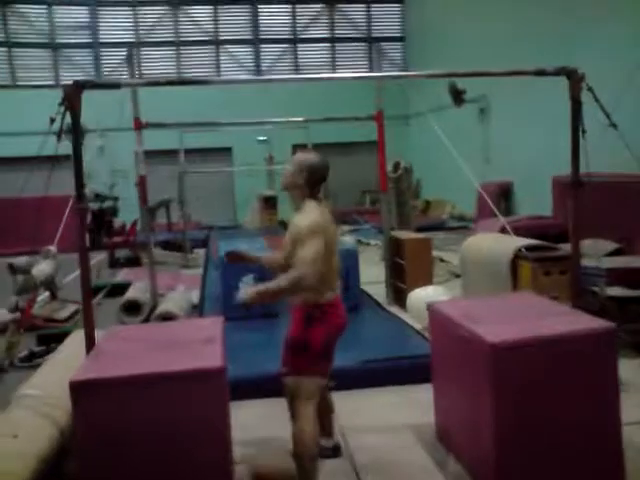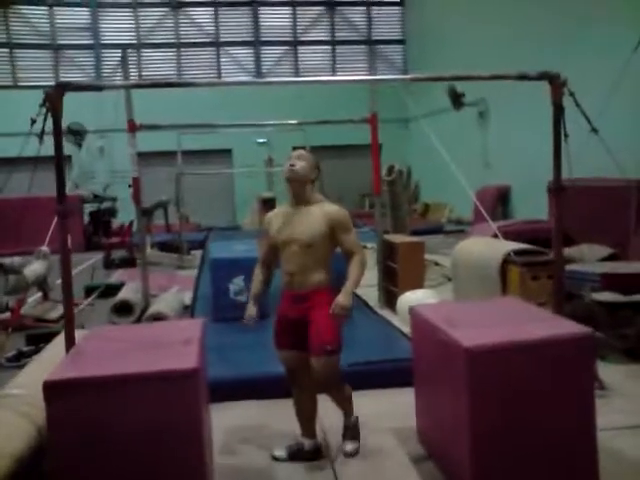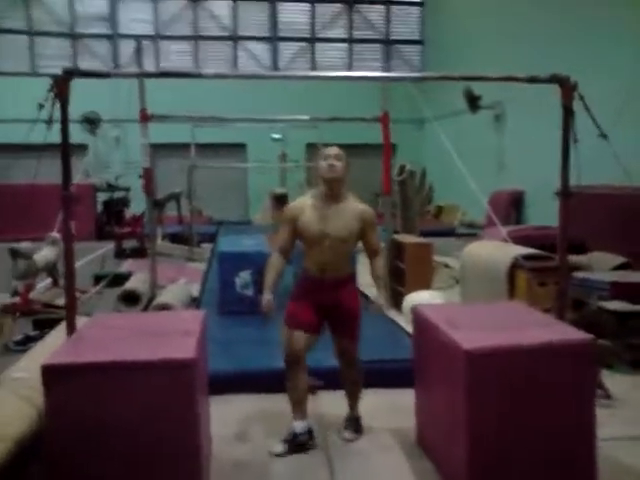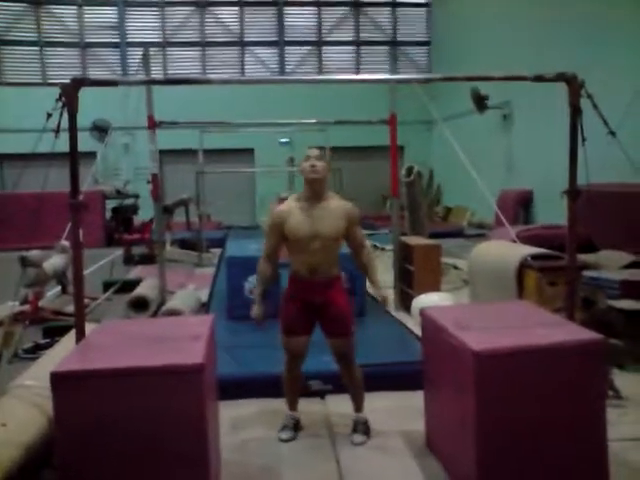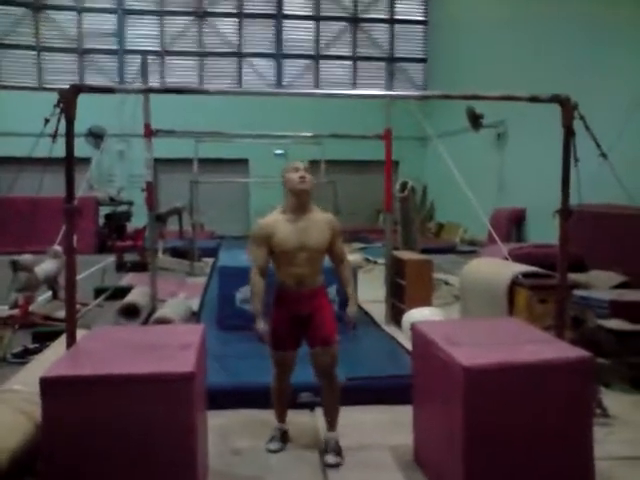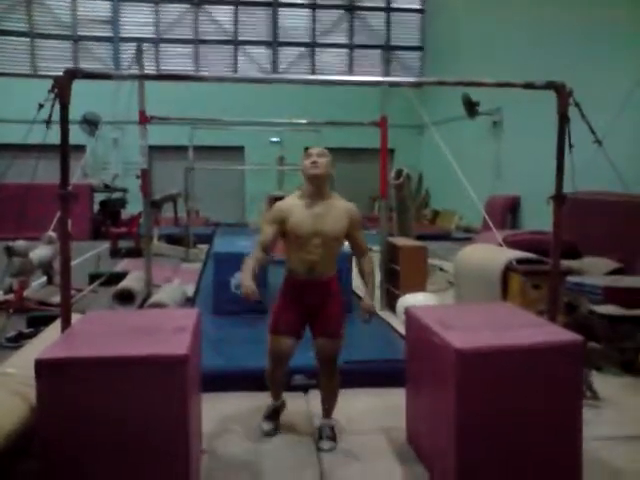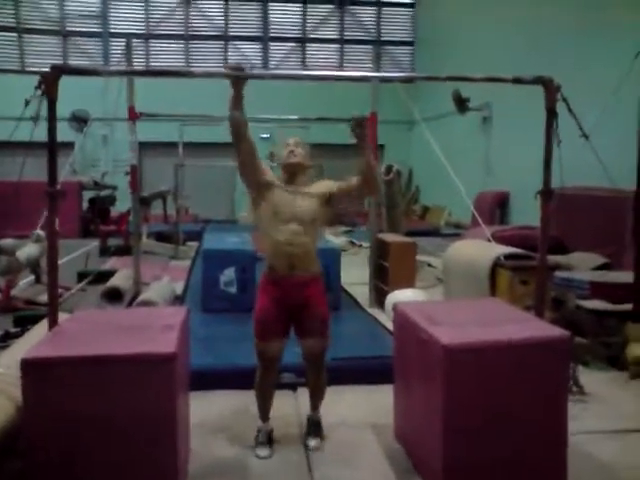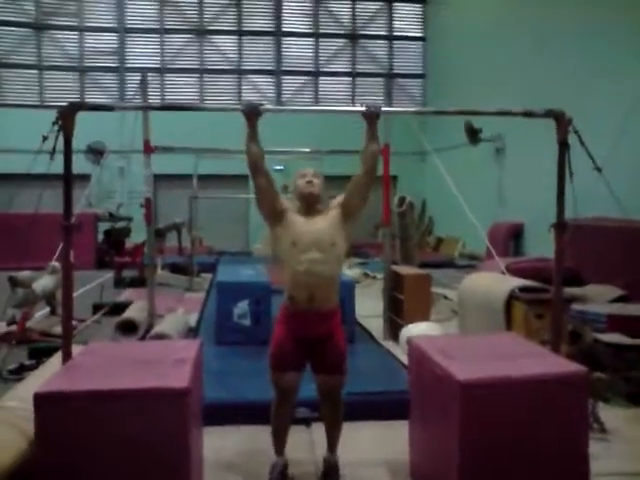
dt=0.5s
person 1, frame 1
left shoulder: (307, 221)
right shoulder: (317, 213)
left elbow: (304, 276)
right elbow: (288, 262)
left wrist: (257, 292)
right wrist: (249, 258)
left hip: (315, 315)
right hip: (327, 309)
left knee: (301, 401)
right knee: (315, 384)
right ankle: (327, 441)
person 1, frame 2
left shoulder: (332, 213)
right shoulder: (273, 219)
left elbow: (357, 255)
right elbow: (264, 265)
left wrist: (347, 292)
right wrist: (252, 300)
left hip: (320, 301)
right hip: (287, 302)
left knee: (326, 377)
right knee: (297, 375)
left ankle: (350, 423)
right ankle: (309, 442)
person 1, frame 3
left shoulder: (362, 212)
right shoulder: (296, 209)
left elbow: (375, 253)
right elbow: (280, 252)
left wrist: (380, 290)
right wrist: (268, 290)
left hip: (344, 289)
right hip: (308, 286)
left knee: (348, 357)
right knee: (293, 355)
left ankle: (353, 415)
right ankle: (301, 429)
person 1, frame 4
left shoulder: (346, 210)
right shoulder: (282, 213)
left elbow: (361, 250)
right elbow: (268, 258)
left wrist: (376, 285)
right wrist: (257, 299)
left hip: (332, 288)
right hip: (297, 290)
left knee: (345, 357)
right knee: (293, 358)
left ankle: (359, 416)
right ankle: (292, 416)
person 1, frame 5
left shoulder: (328, 222)
right shoulder: (267, 225)
left elbow: (341, 262)
right elbow: (258, 272)
left wrist: (352, 299)
right wrist: (259, 316)
left hip: (318, 300)
right hip: (284, 301)
left knee: (327, 370)
right knee: (282, 370)
left ankle: (331, 437)
right ankle: (281, 427)
person 1, frame 6
left shoulder: (347, 211)
right shoulder: (283, 209)
left elbow: (362, 253)
right elbow: (262, 246)
left wrist: (370, 291)
right wrist: (247, 274)
left hip: (328, 290)
right hip: (293, 289)
left knee: (328, 360)
right knee: (278, 355)
left ankle: (327, 422)
right ankle: (276, 402)
person 1, frame 7
left shoulder: (325, 190)
right shoulder: (263, 185)
left elbow: (368, 187)
right elbow: (241, 141)
left wrist: (363, 142)
right wrist: (237, 93)
left hip: (311, 289)
right hip: (273, 288)
left knee: (315, 359)
right knee: (268, 360)
left ankle: (314, 417)
right ankle: (264, 427)
person 1, frame 8
left shoulder: (339, 214)
right shoulder: (281, 217)
left elbow: (367, 171)
right elbow: (258, 171)
left wrist: (371, 129)
right wrist: (252, 127)
left hip: (328, 322)
right hip: (291, 321)
left knee: (331, 394)
right knee: (284, 393)
